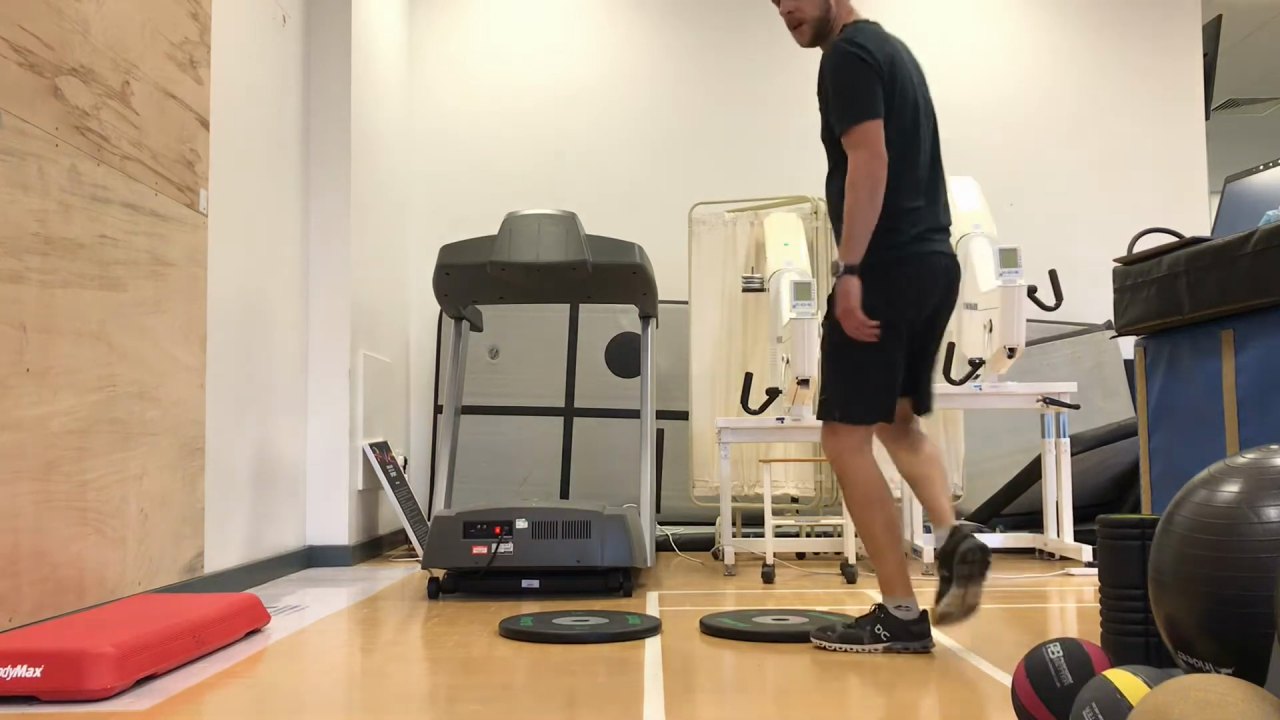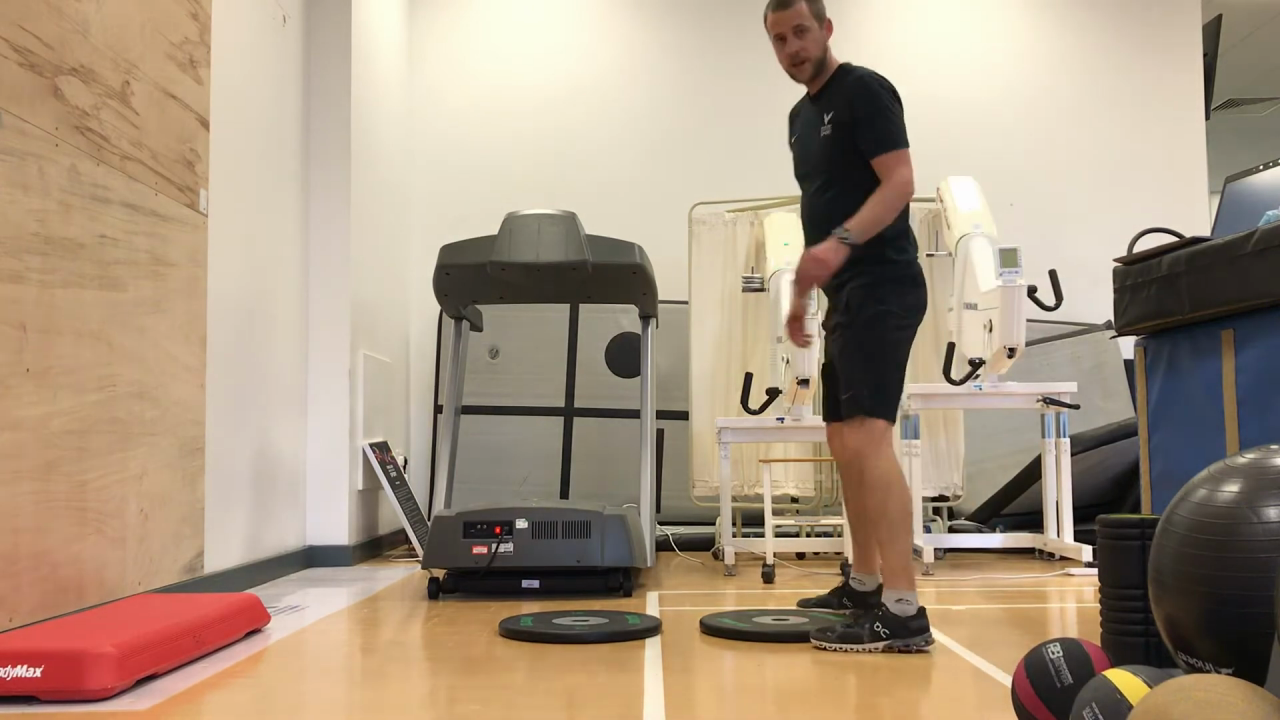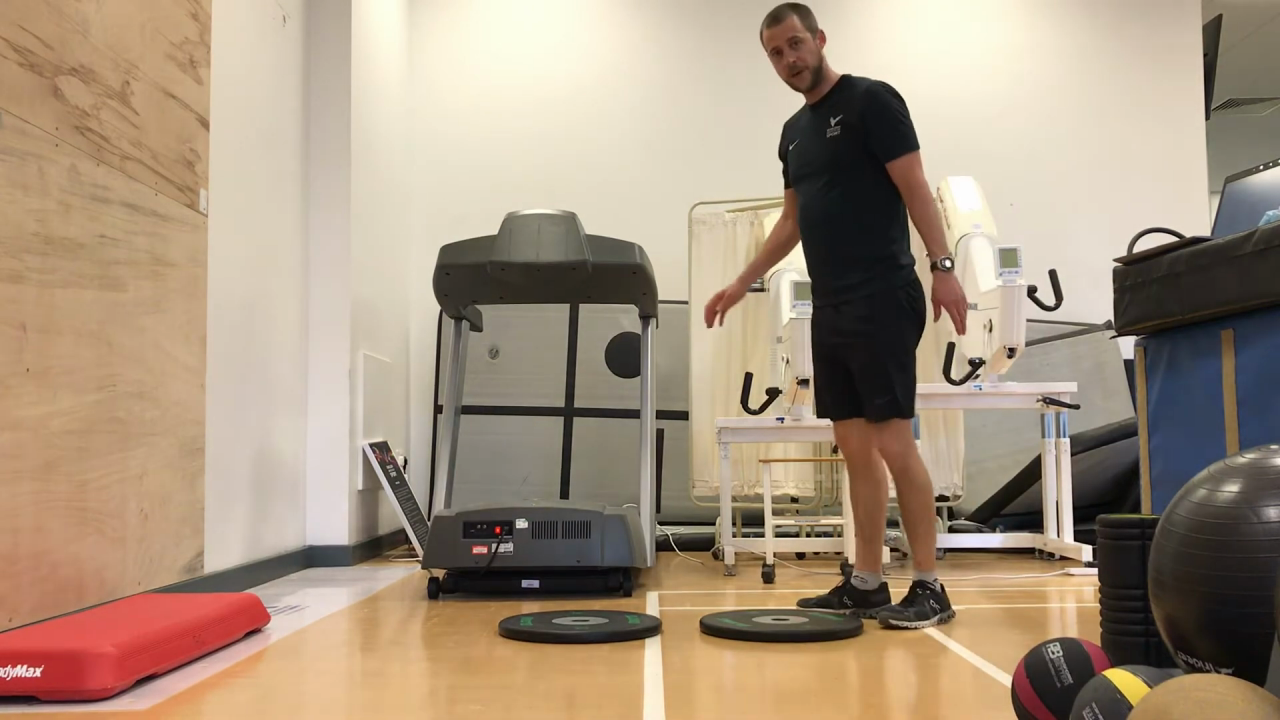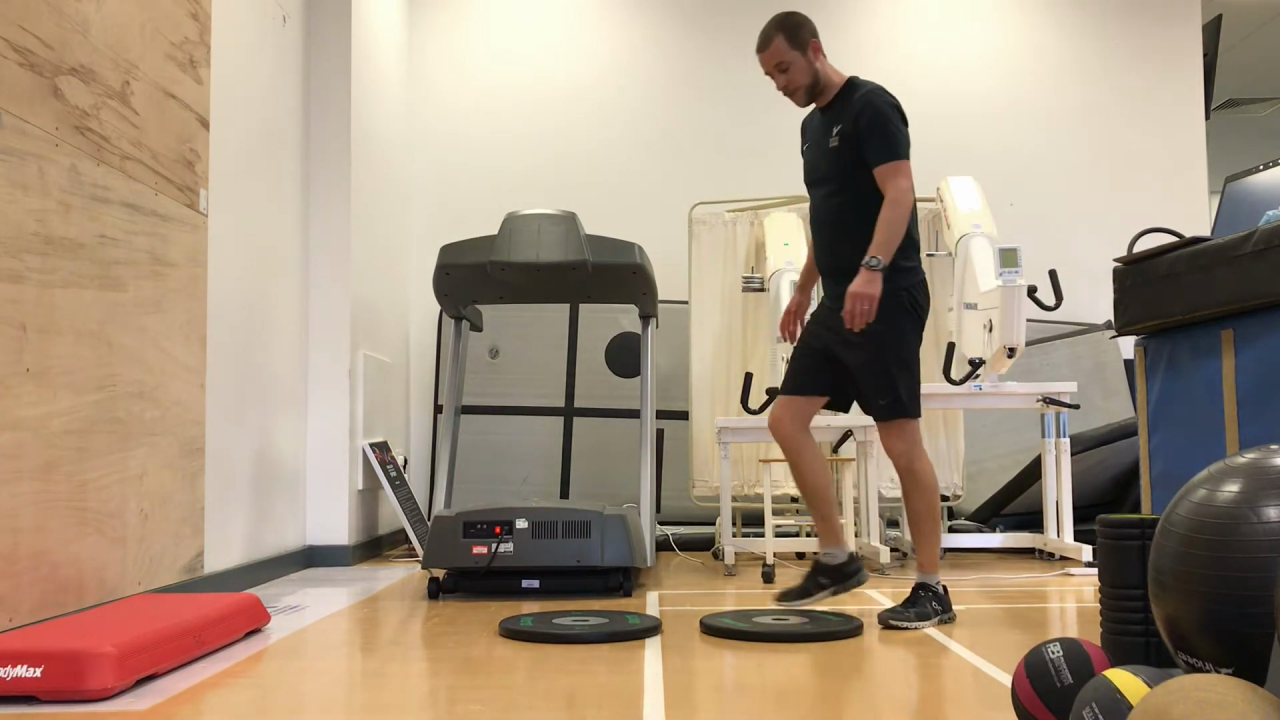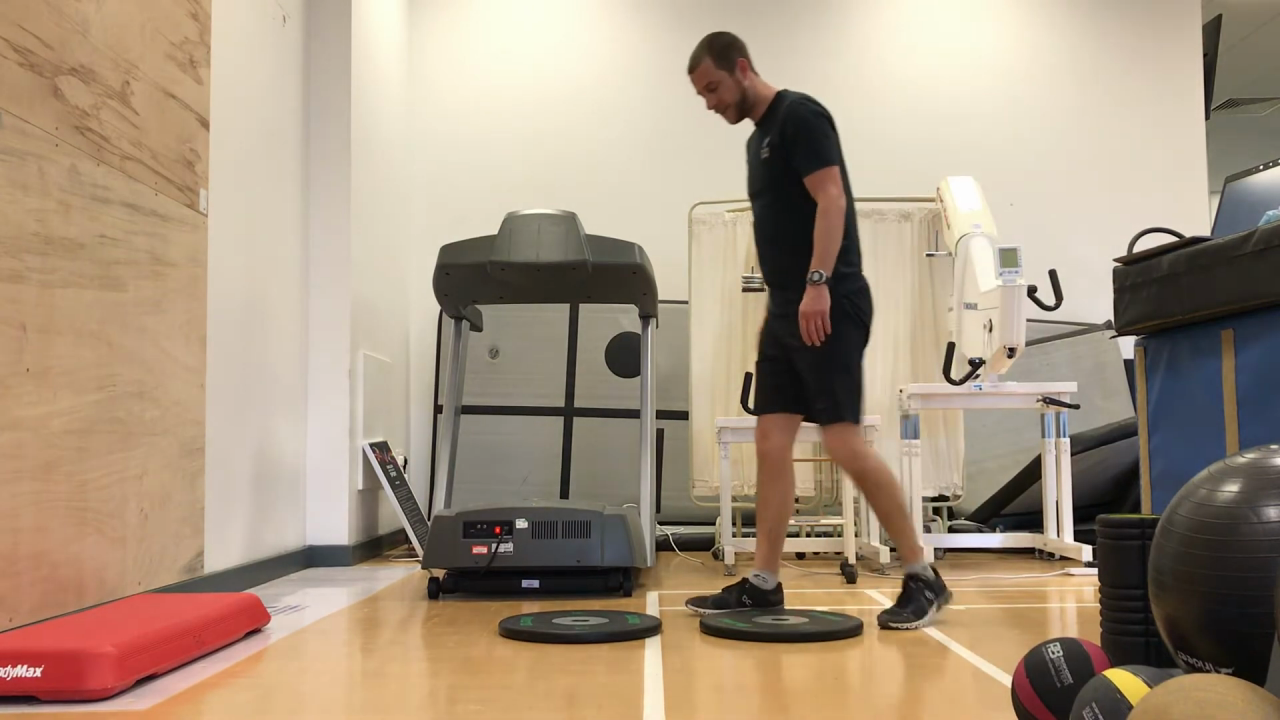
dt=0.4s
person 1, frame 1
left shoulder: (847, 54)
left elbow: (869, 163)
left wrist: (848, 272)
left hip: (888, 270)
right hip: (933, 263)
left knee: (845, 437)
right knee: (897, 422)
left ankle: (901, 614)
right ankle: (955, 540)
person 1, frame 2
left shoulder: (863, 91)
right shoulder: (802, 115)
left elbow: (898, 183)
left wrist: (840, 243)
right wrist: (799, 296)
left hip: (880, 287)
right hip: (849, 293)
left knee: (867, 440)
right knee: (844, 444)
left ankle: (902, 610)
right ankle: (865, 584)
person 1, frame 3
left shoulder: (871, 100)
right shoulder: (794, 131)
left elbow: (914, 187)
left wrist: (942, 267)
right wrist: (740, 284)
left hip: (882, 297)
right hip: (829, 304)
left knee: (892, 443)
right knee: (855, 446)
left ankle: (928, 585)
right ankle: (867, 583)
person 1, frame 4
left shoulder: (870, 106)
right shoulder: (812, 124)
left elbow: (899, 193)
left wrist: (873, 270)
right wrist: (803, 290)
left hip: (885, 298)
right hip: (837, 303)
left knee: (900, 443)
right knee: (786, 419)
left ankle: (932, 588)
right ankle: (835, 557)
person 1, frame 5
left shoulder: (798, 115)
right shoulder: (759, 138)
left elbow: (831, 201)
left wrist: (817, 284)
right wrist: (775, 304)
left hip: (828, 304)
right hip: (788, 310)
left knee: (844, 444)
right knee: (770, 445)
left ankle: (921, 576)
right ankle: (762, 582)
